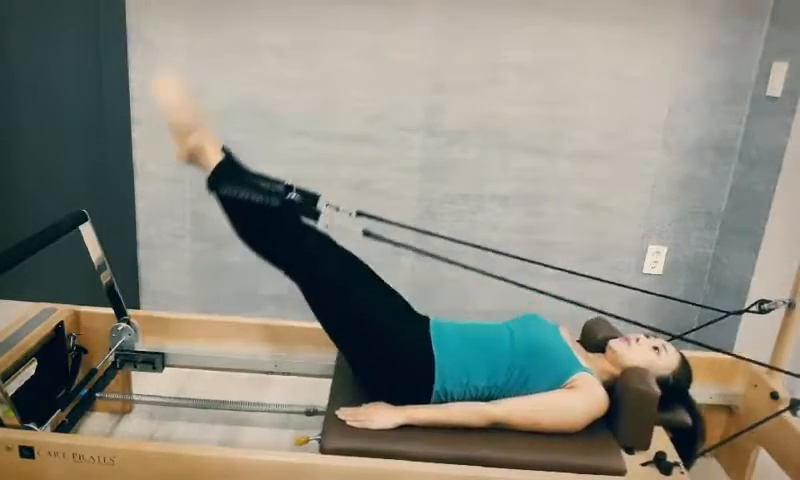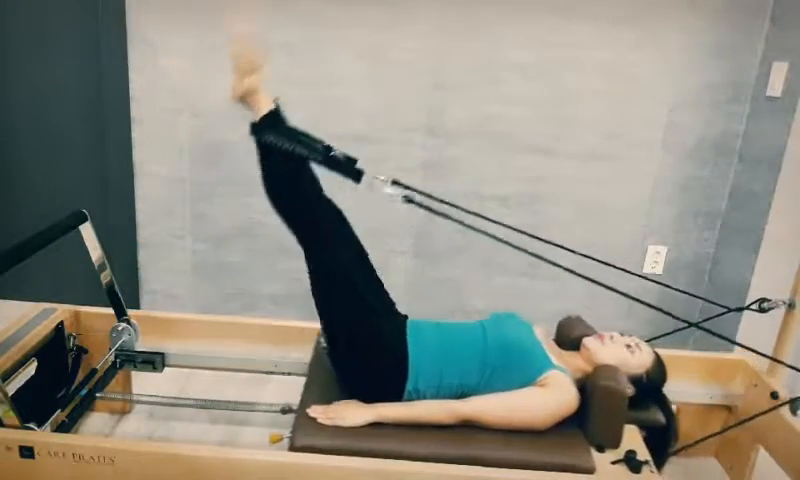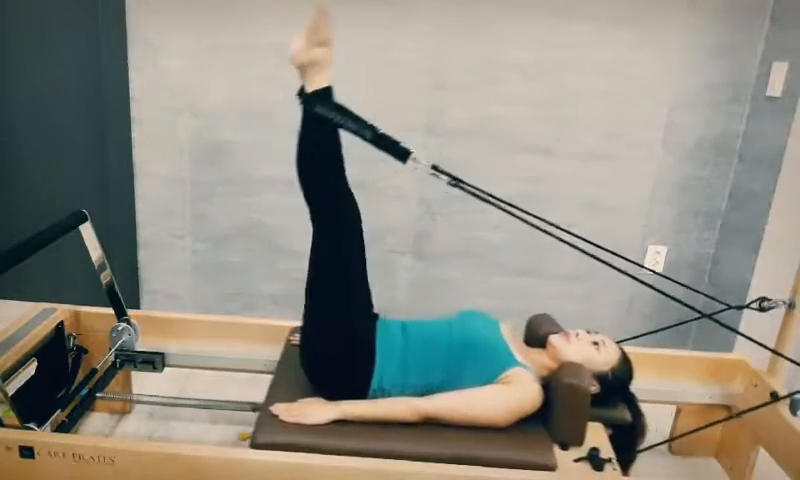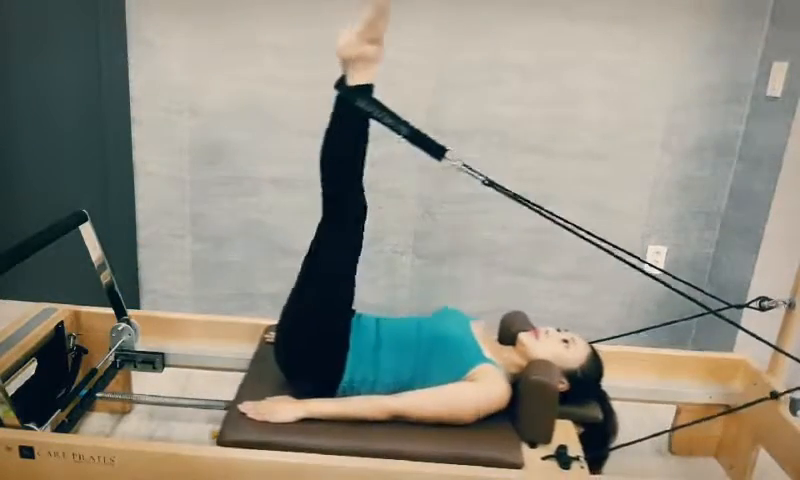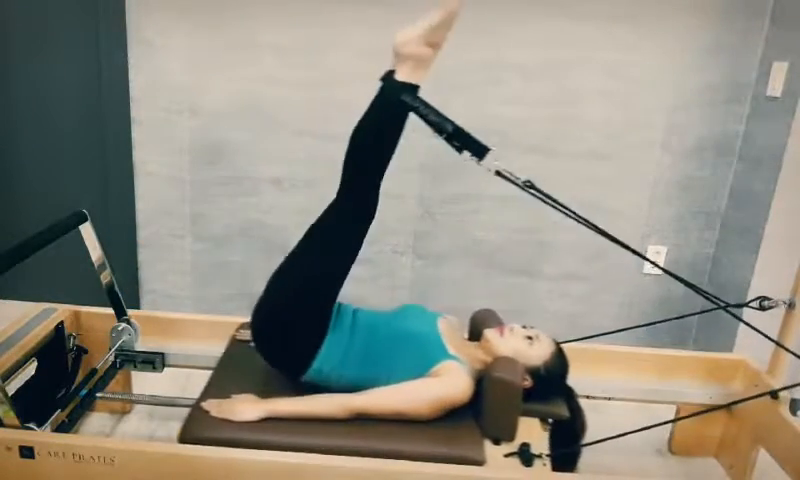
dt=0.3s
person 1, frame 1
left shoulder: (590, 398)
right shoulder: (568, 348)
left elbow: (490, 413)
left wrist: (400, 414)
left hip: (417, 372)
right hip: (426, 336)
left knee: (307, 255)
right knee: (310, 241)
left ankle: (209, 155)
right ankle: (208, 150)
person 1, frame 2
left shoulder: (561, 398)
right shoulder: (542, 342)
left elbow: (464, 410)
left wrist: (369, 412)
left hip: (385, 372)
right hip: (400, 339)
left knee: (322, 230)
right knee: (326, 225)
left ankle: (262, 106)
right ankle: (263, 107)
person 1, frame 3
left shoulder: (525, 393)
right shoulder: (511, 345)
left elbow: (425, 409)
left wrist: (333, 410)
left hip: (348, 370)
right hip: (371, 338)
left knee: (335, 218)
person 1, frame 4
left shoulder: (493, 390)
right shoulder: (483, 337)
left elbow: (393, 407)
left wrist: (301, 408)
left hip: (319, 362)
right hip: (332, 340)
left knee: (344, 208)
person 1, frame 5
left shoulder: (457, 385)
right shoulder: (449, 329)
left elbow: (355, 406)
left wrist: (264, 408)
left hip: (294, 342)
right hip: (304, 327)
